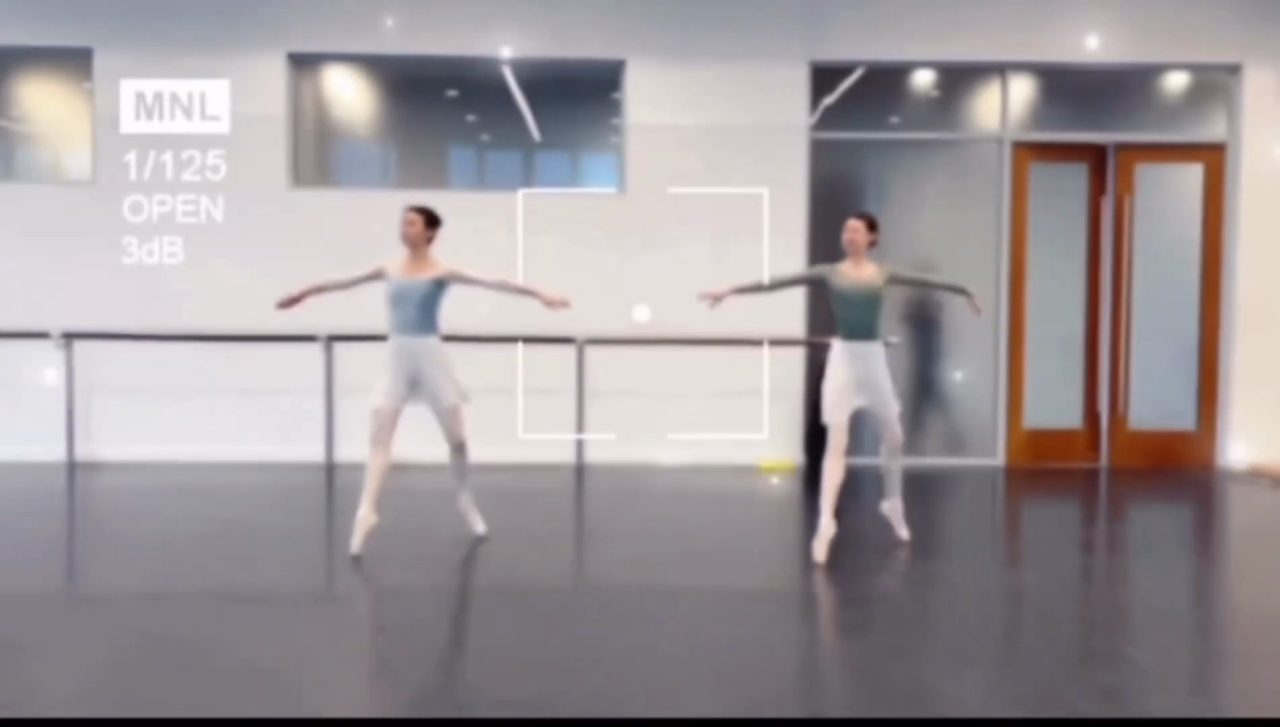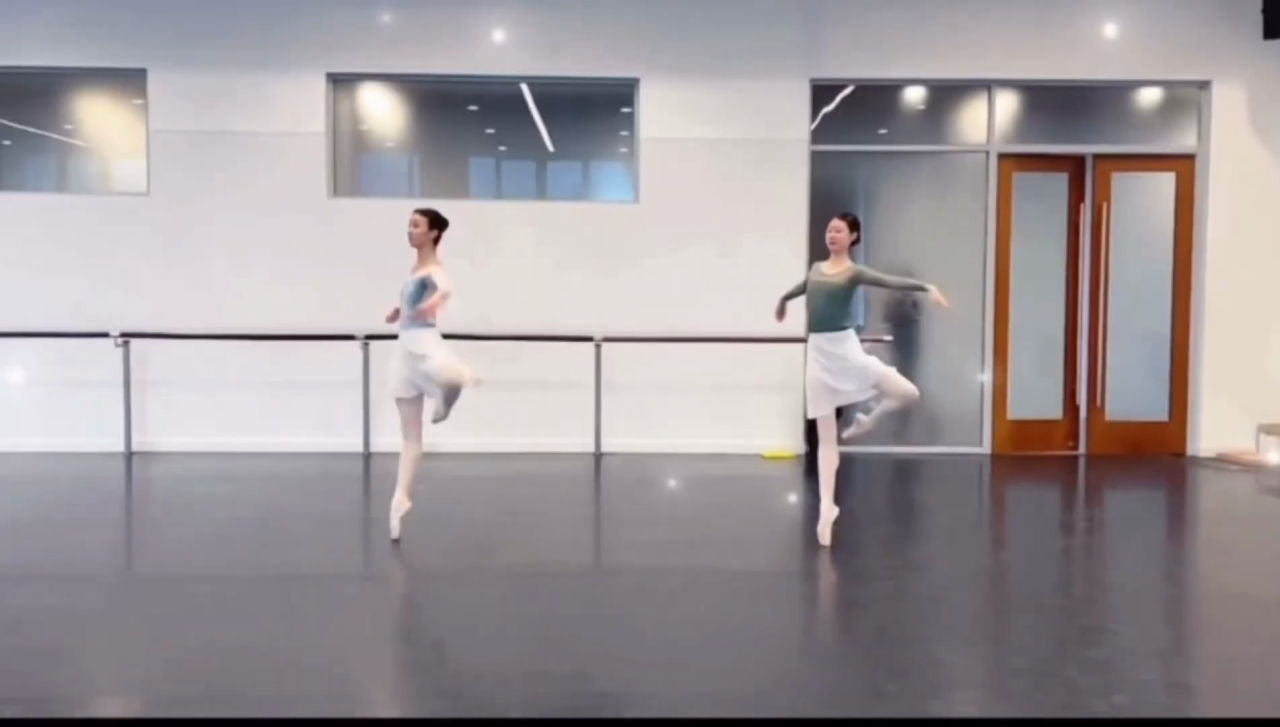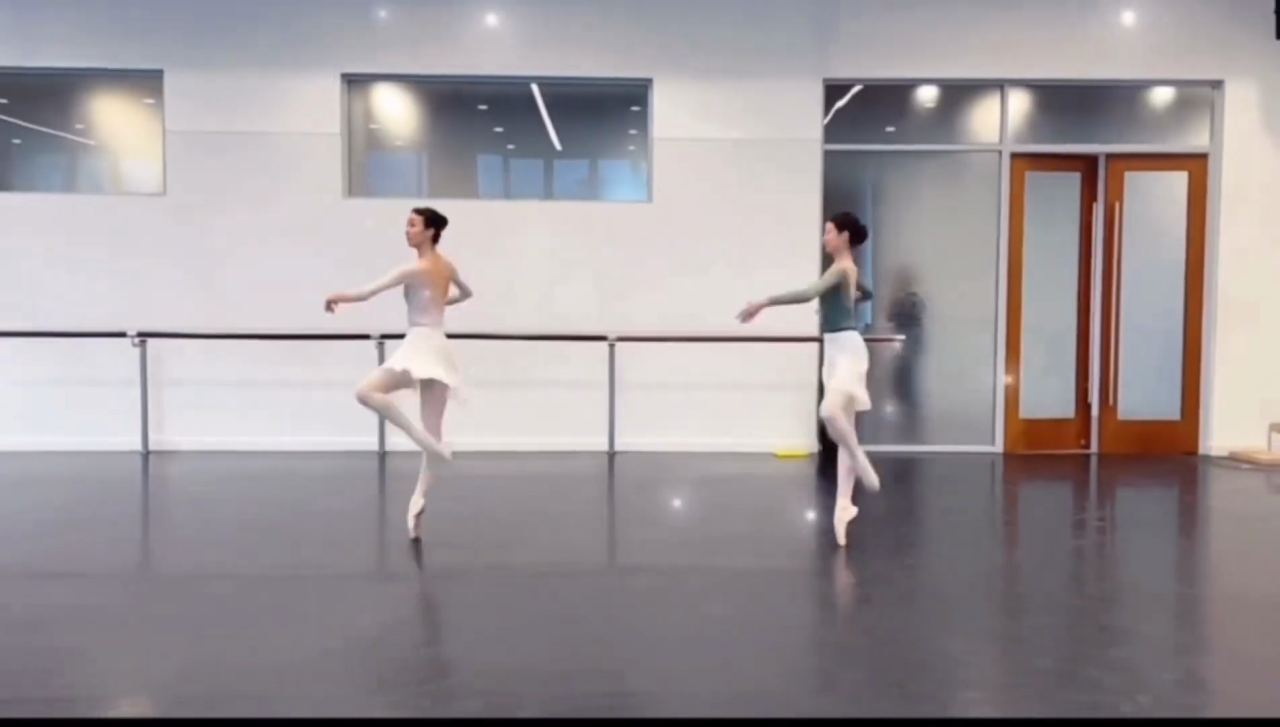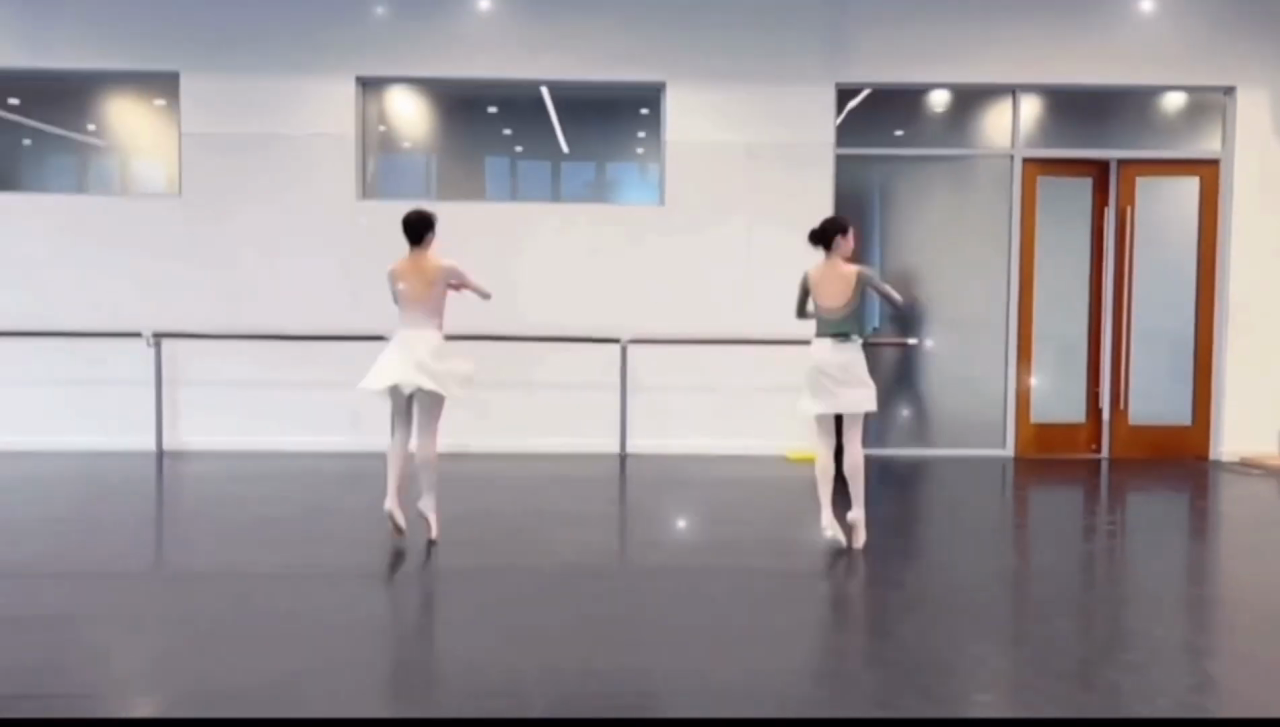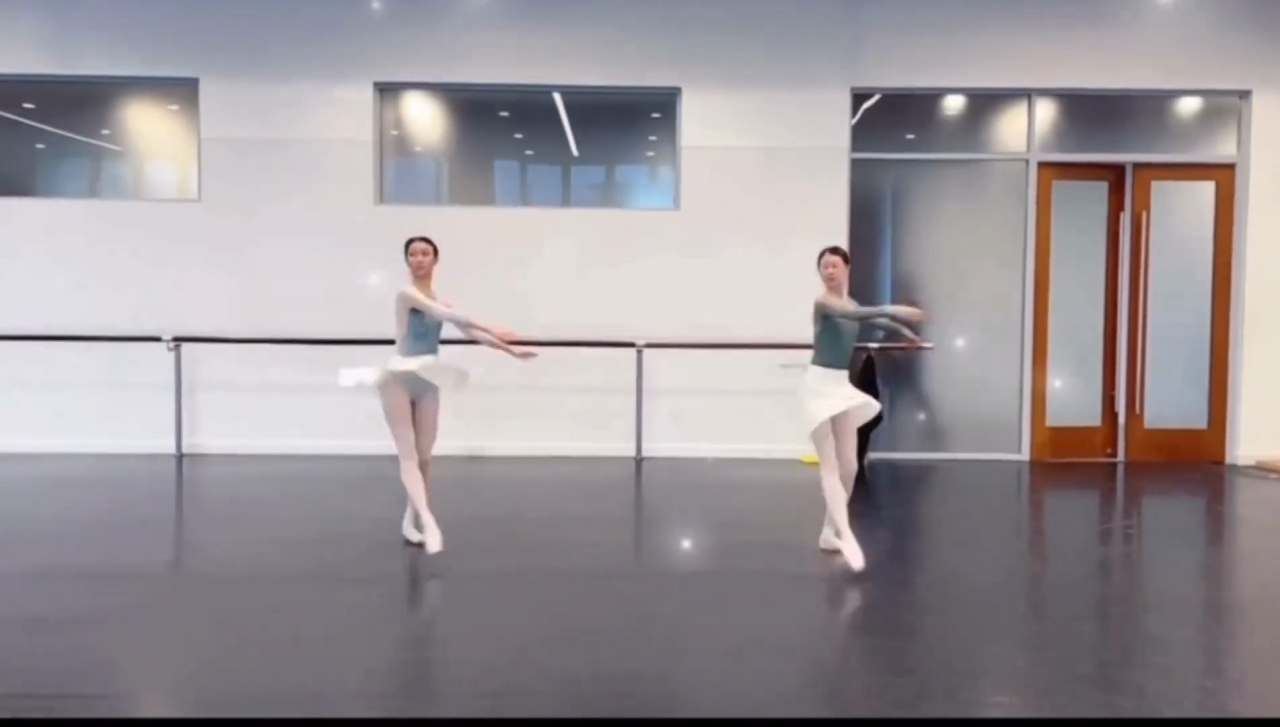
dt=0.2s
person 1, frame 1
left shoulder: (884, 273)
right shoulder: (829, 272)
left elbow: (926, 282)
right elbow: (777, 282)
left wrist: (966, 292)
right wrist: (731, 290)
left hip: (873, 358)
right hip: (843, 358)
left knee: (894, 437)
right knee: (837, 445)
left ankle: (893, 501)
right ankle: (825, 523)
person 1, frame 2
left shoulder: (855, 272)
right shoulder: (816, 270)
left elbow: (895, 281)
right elbow: (801, 288)
left wrist: (928, 288)
right wrist: (783, 300)
left hip: (845, 349)
right hip: (818, 354)
left knee: (907, 393)
right knee: (827, 437)
left ankle: (867, 421)
right ankle: (826, 508)
person 1, frame 3
left shoulder: (840, 269)
right shoulder: (847, 270)
left elbow: (810, 294)
right elbow: (861, 294)
left wrist: (763, 302)
left hip: (847, 349)
right hip: (837, 348)
left knee: (832, 412)
right knee: (845, 431)
left ankle: (860, 461)
right ankle: (844, 505)
person 1, frame 4
left shoulder: (811, 275)
right shoulder: (860, 273)
left elbow: (802, 312)
right elbow: (899, 303)
left hip: (821, 356)
right hip: (849, 355)
left knee: (825, 444)
right knee: (852, 443)
left ankle: (827, 516)
right ankle: (858, 512)
person 1, frame 5
left shoulder: (850, 304)
right shoulder: (823, 301)
left elbow: (875, 316)
right elbow: (857, 313)
left wrist: (903, 327)
right wrist: (895, 311)
left hip: (840, 384)
right hip: (820, 385)
left knee: (848, 467)
right knee: (830, 468)
left ankle: (831, 533)
right ankle: (846, 537)
person 2, frame 1
left shoulder: (443, 272)
right shoulder: (389, 269)
left elbow: (494, 282)
right elbow: (346, 281)
left wrist: (540, 295)
right wrist: (305, 293)
left hip: (430, 357)
right hip: (396, 359)
left knee: (457, 439)
right knee: (380, 440)
left ankle: (464, 499)
right ankle: (365, 514)
person 2, frame 2
left shoulder: (434, 269)
right shoulder: (416, 269)
left elbow: (445, 286)
left wrist: (436, 300)
right wrist: (402, 308)
left hip: (426, 346)
right hip: (406, 351)
left knee: (453, 379)
right knee: (410, 434)
left ankle: (443, 406)
right ankle: (400, 500)
person 2, frame 3
left shoulder: (412, 270)
right shoulder: (447, 266)
left elbow: (366, 293)
right elbow: (466, 292)
left wrist: (339, 297)
left hip: (421, 346)
right hip: (434, 346)
left knee: (365, 392)
right knee: (430, 432)
right ankle: (418, 499)
person 2, frame 4
left shoulder: (396, 271)
right shoulder: (447, 268)
right elbow: (486, 295)
right wrist: (455, 286)
left hip: (402, 349)
right hip: (432, 352)
left knee: (400, 434)
right knee: (428, 437)
left ankle: (393, 498)
right ankle: (427, 505)
person 2, frame 5
left shoulder: (436, 301)
right shoulder: (407, 294)
left elbow: (469, 330)
right elbow: (447, 312)
left wrist: (509, 349)
right wrist: (499, 336)
left hip: (427, 380)
right hip: (398, 376)
left knee: (423, 457)
right knee: (408, 455)
left ankle: (410, 520)
right ankle: (427, 520)
